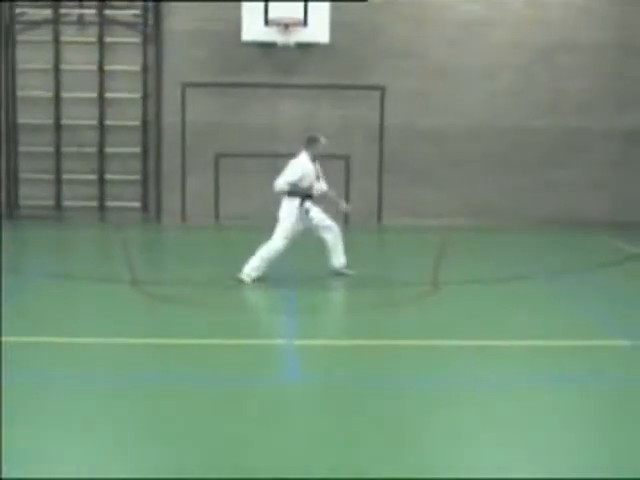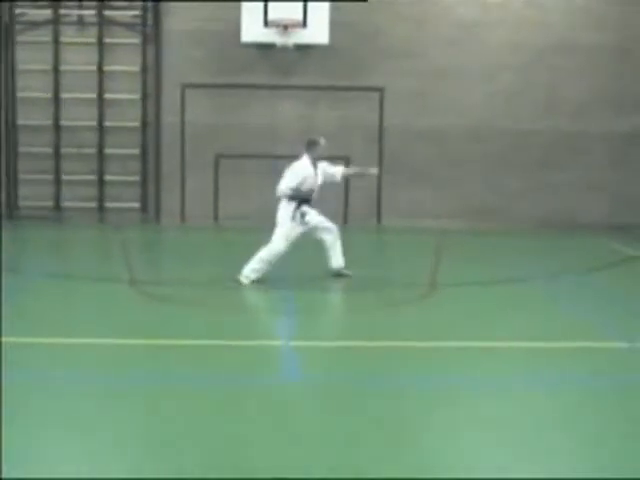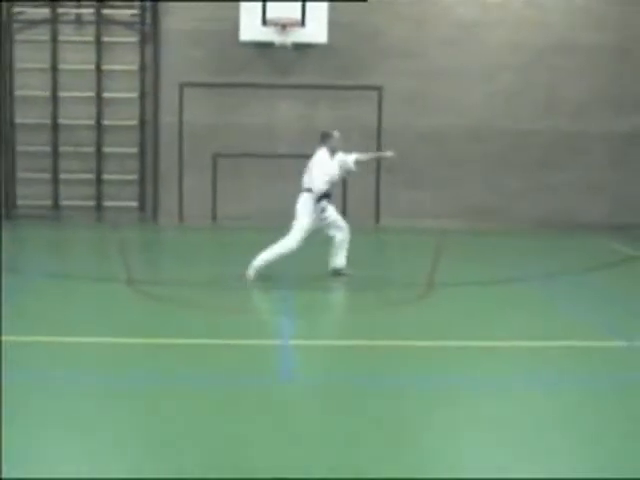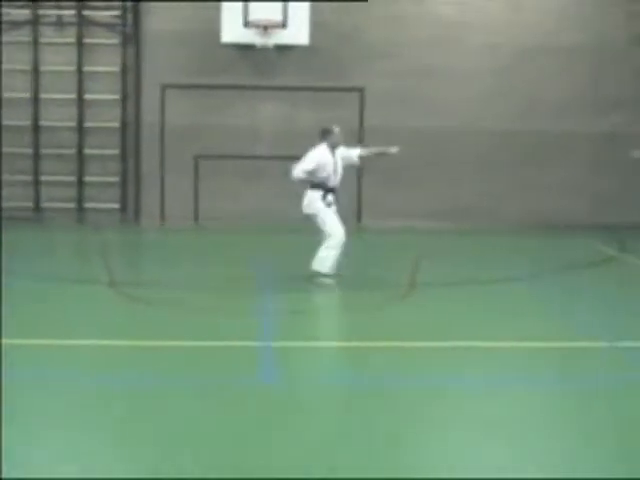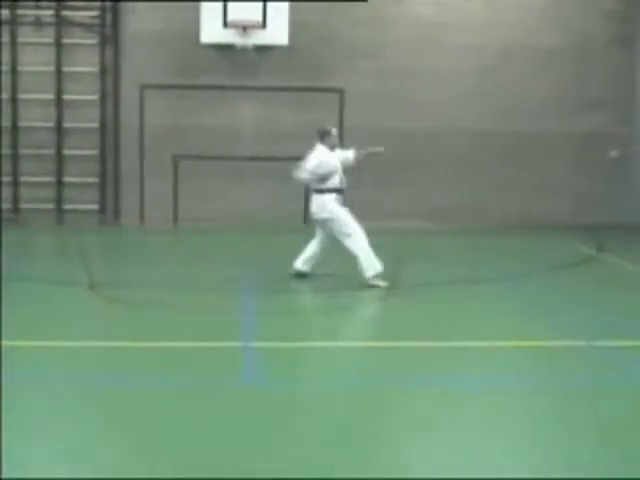
dt=0.2s
person 1, frame 1
left shoulder: (313, 164)
right shoulder: (299, 164)
left elbow: (322, 187)
right elbow: (279, 186)
left wrist: (339, 201)
right wrist: (302, 190)
left hip: (308, 207)
right hip: (294, 207)
left knee: (332, 229)
right knee: (278, 242)
left ankle: (339, 266)
right ankle: (248, 273)
person 1, frame 2
left shoulder: (319, 166)
right shoulder: (299, 167)
left elbow: (342, 172)
right elbow: (282, 191)
left wrist: (366, 171)
right wrist: (304, 193)
left hip: (305, 210)
right hip: (291, 211)
left knee: (331, 231)
right knee: (278, 246)
left ankle: (337, 267)
right ankle: (247, 275)
person 1, frame 3
left shoulder: (336, 158)
right shoulder: (320, 161)
left elbow: (358, 158)
right elbow: (319, 188)
left wrist: (382, 155)
right wrist: (335, 179)
left hip: (322, 204)
right hip: (310, 204)
left knee: (342, 230)
right knee: (293, 241)
left ankle: (337, 266)
right ankle: (257, 265)
person 1, frame 4
left shoulder: (338, 152)
right shoulder: (317, 154)
left elbow: (362, 152)
right elbow: (297, 173)
left wrist: (386, 150)
right wrist: (315, 181)
left hip: (326, 200)
right hip: (317, 199)
left knee: (334, 235)
right knee: (337, 235)
left ankle: (319, 268)
right ankle: (322, 270)
person 1, frame 5
left shoulder: (333, 154)
right shoulder: (318, 156)
left elbow: (352, 155)
right elbow: (302, 175)
left wrist: (373, 150)
right wrist: (320, 178)
left hip: (329, 202)
right hip: (327, 203)
left knee: (322, 238)
right knee: (355, 235)
left ankle: (300, 268)
right ankle: (372, 274)
